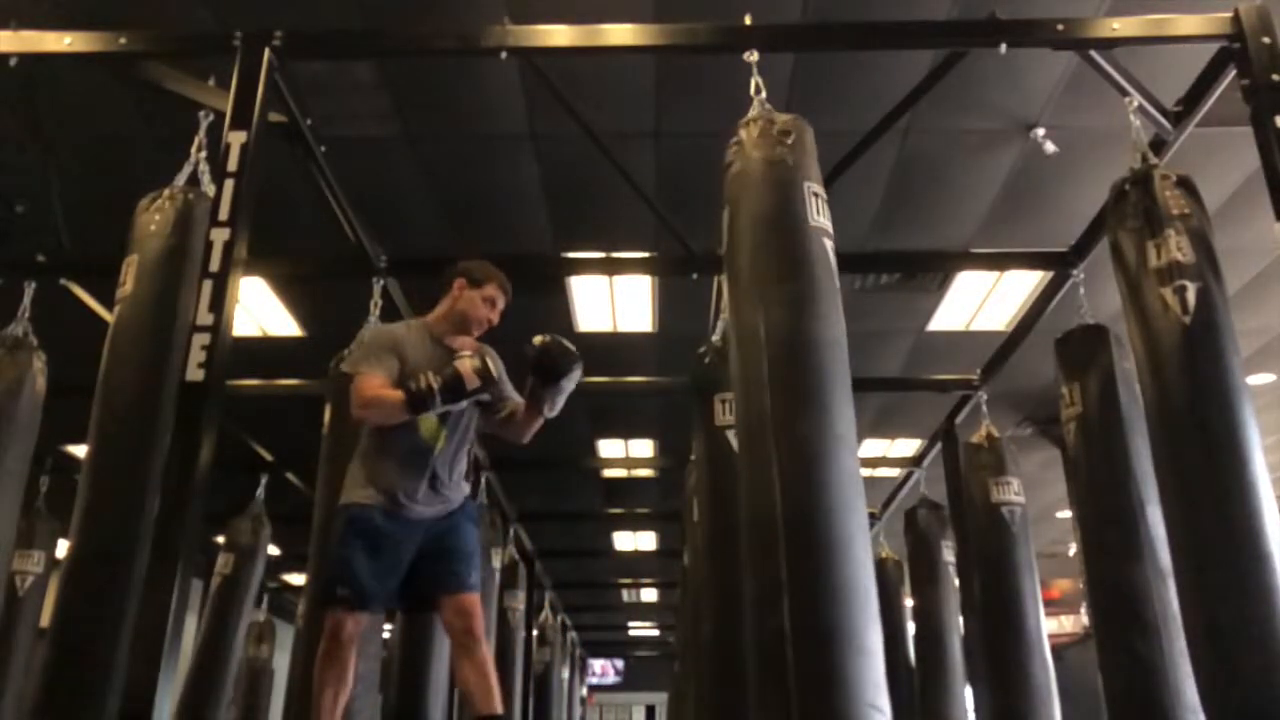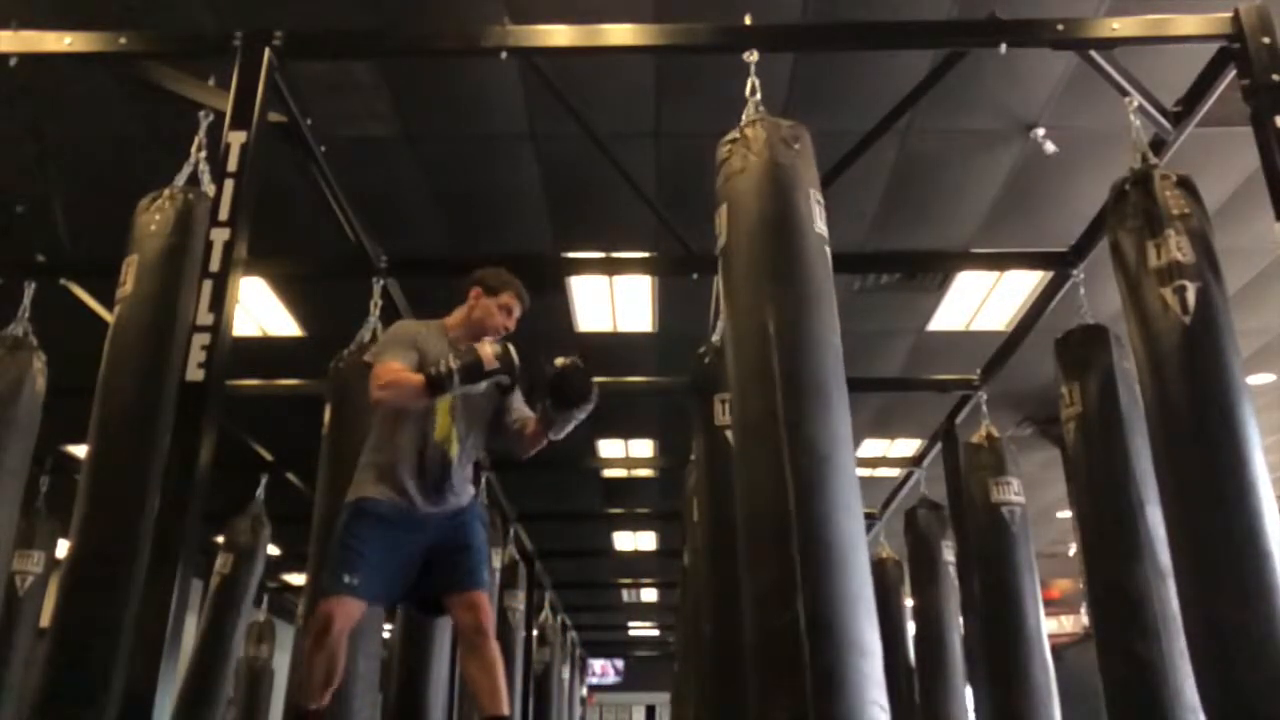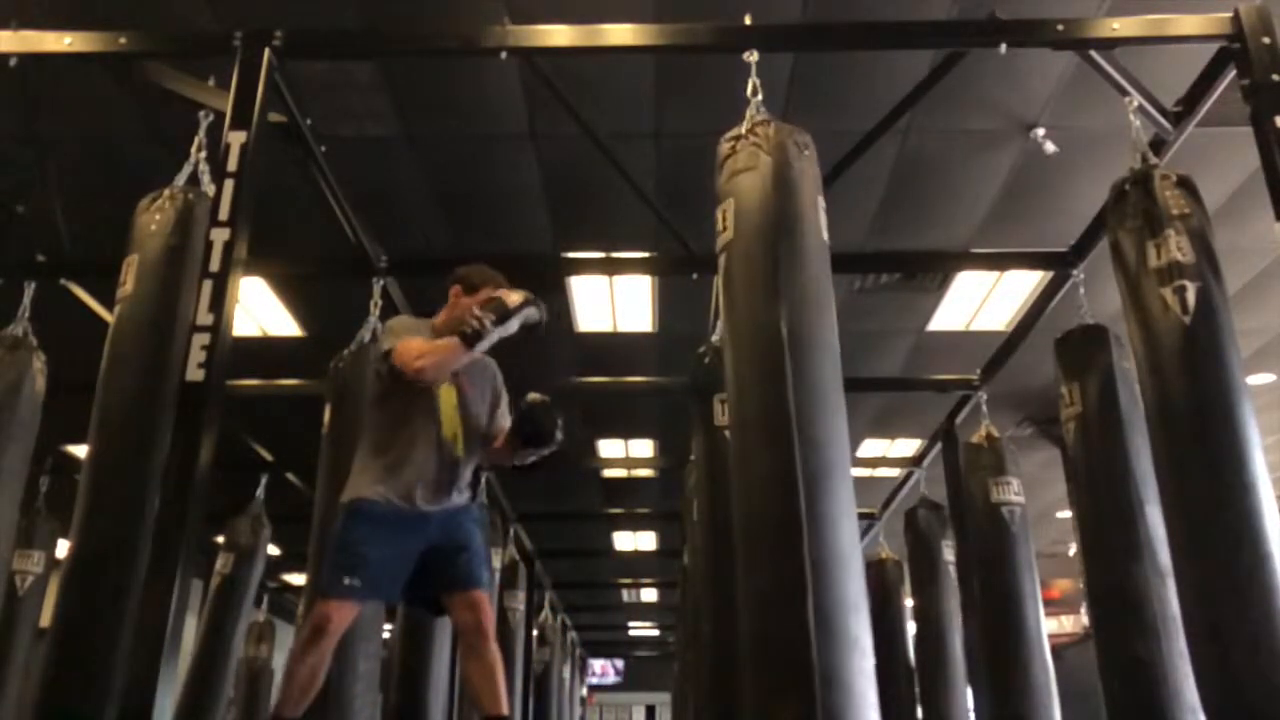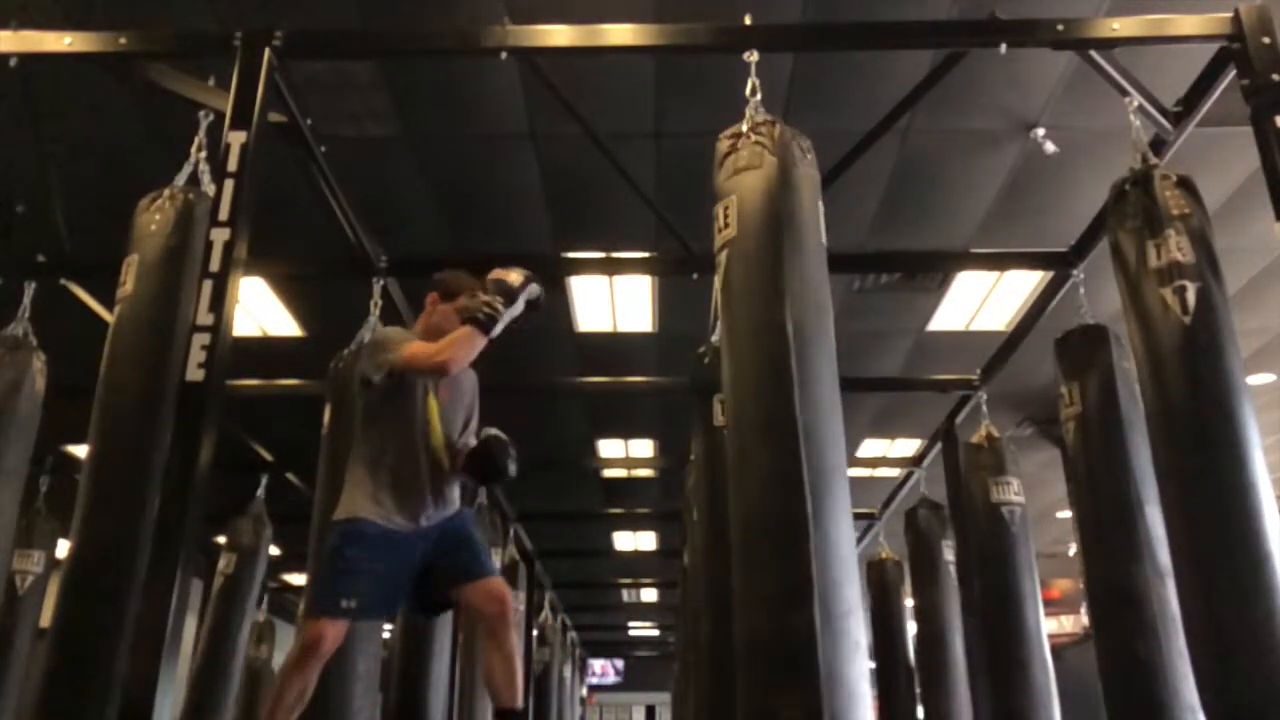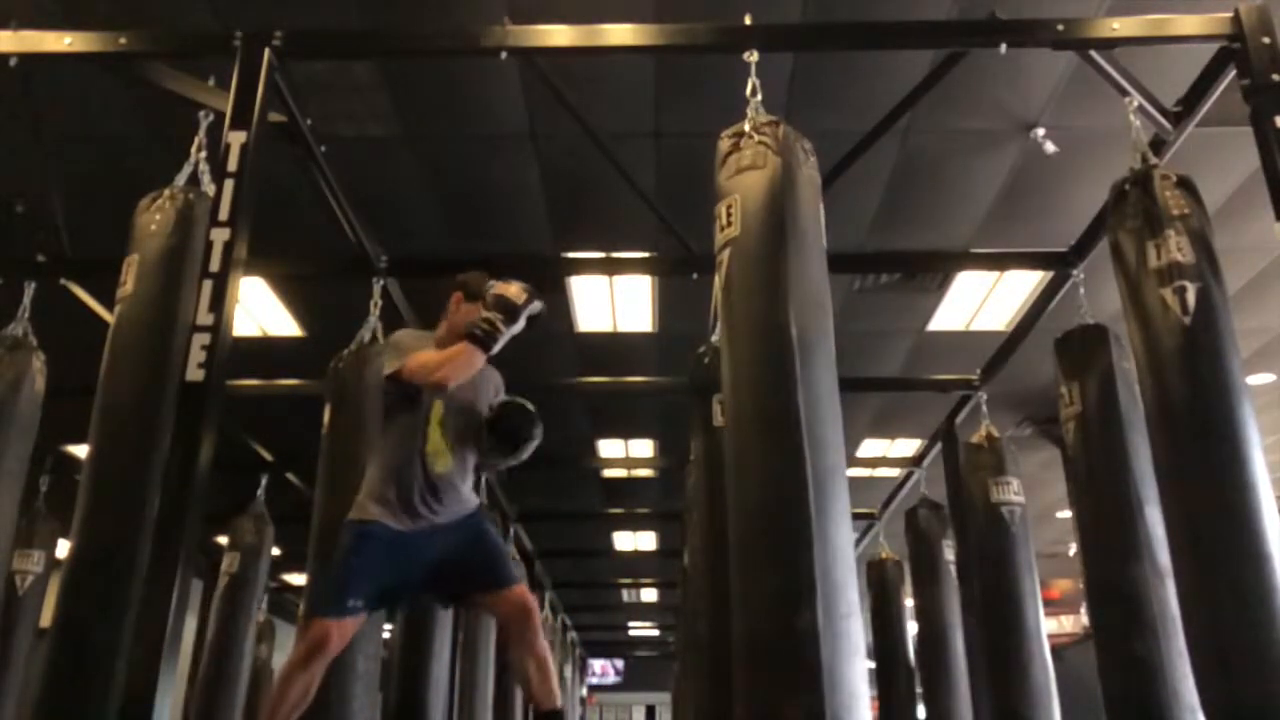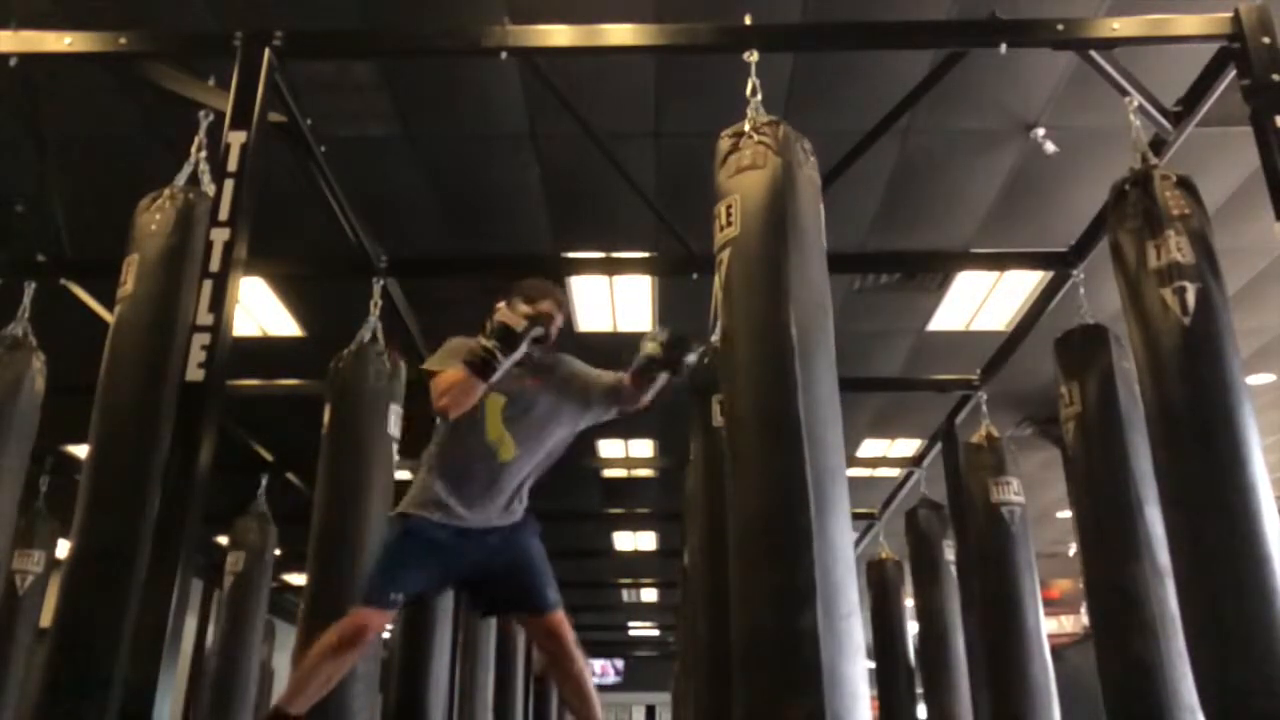
dt=0.3s
person 1, frame 1
left shoulder: (485, 361)
right shoulder: (390, 338)
left elbow: (518, 429)
right elbow: (365, 405)
left wrist: (549, 388)
right wrist: (442, 390)
left hip: (446, 511)
right hip: (377, 507)
left knee: (468, 623)
right knee: (342, 627)
person 1, frame 2
left shoulder: (497, 369)
right shoulder: (411, 334)
left elbow: (524, 441)
right elbow: (384, 390)
left wrist: (562, 409)
right wrist: (462, 370)
left hip: (453, 510)
right hip: (385, 502)
left knee: (477, 621)
right knee: (332, 617)
person 1, frame 3
left shoulder: (487, 371)
right shoulder: (404, 329)
left elbow: (497, 450)
right elbow: (421, 365)
left wrist: (529, 438)
right wrist: (490, 323)
left hip: (450, 510)
right hip: (382, 503)
left knee: (478, 621)
right knee: (327, 620)
person 1, frame 4
left shoulder: (467, 379)
right shoulder: (386, 342)
right elbow: (442, 361)
left wrist: (487, 457)
right wrist: (495, 307)
left hip: (441, 520)
right hip: (372, 522)
left knee: (499, 605)
right knee: (318, 639)
person 1, frame 5
left shoulder: (490, 380)
right shoulder: (406, 344)
right elbow: (441, 377)
right wrist: (498, 322)
left hip: (458, 519)
right hip: (385, 522)
left knee: (522, 611)
right knee: (324, 637)
person 1, frame 6
left shoulder: (567, 377)
right shoulder: (466, 350)
left elbow: (629, 394)
right elbow: (445, 403)
left wrist: (659, 362)
right wrist: (498, 346)
left hip: (503, 526)
right hip: (434, 520)
left knee: (558, 637)
right knee: (362, 625)
